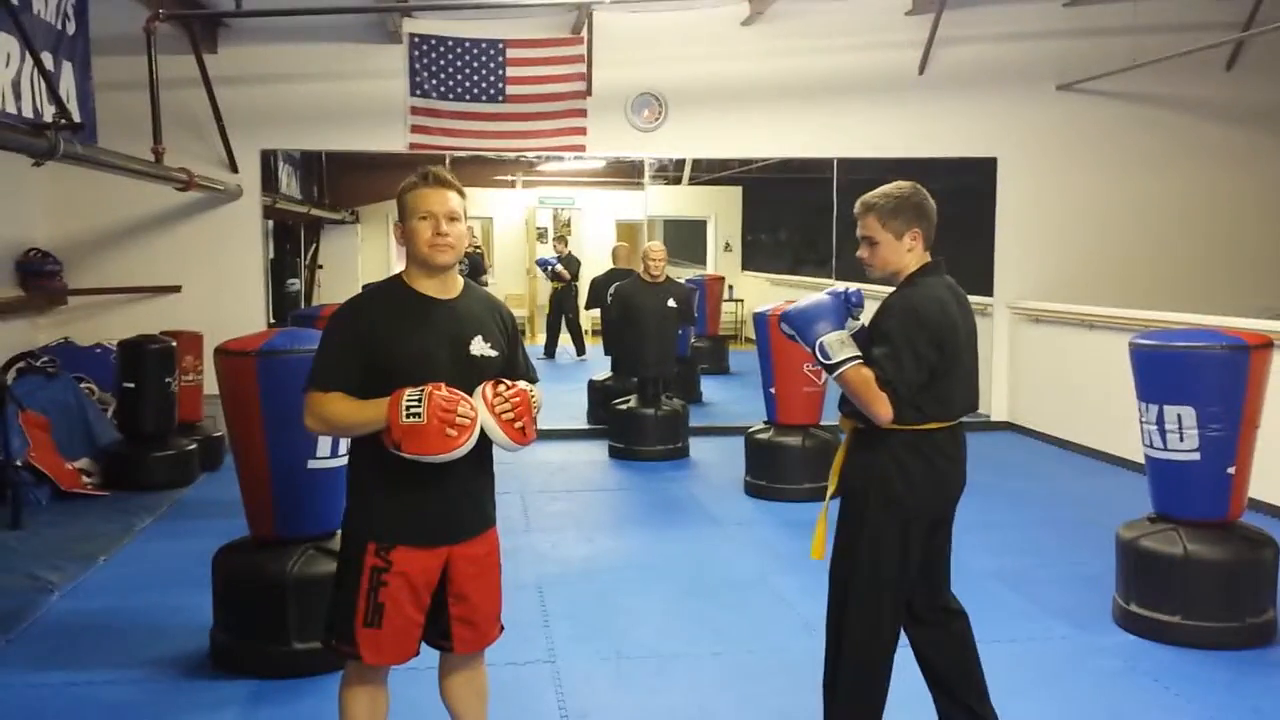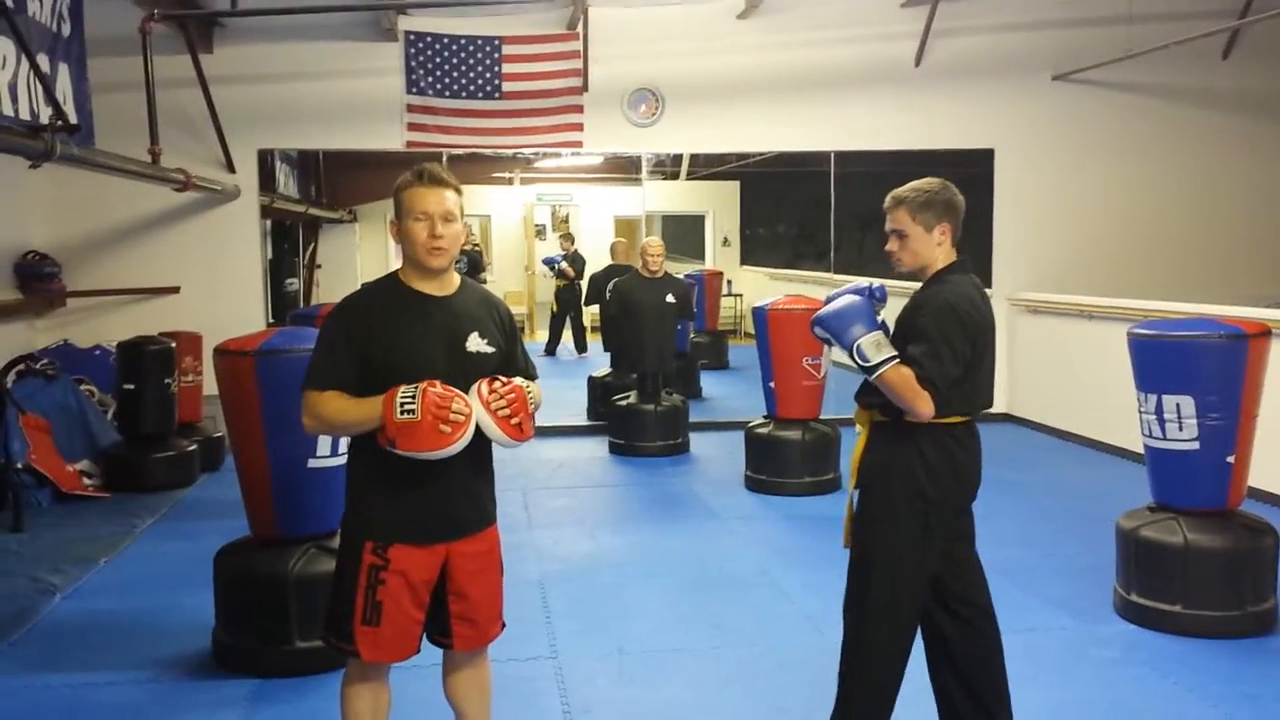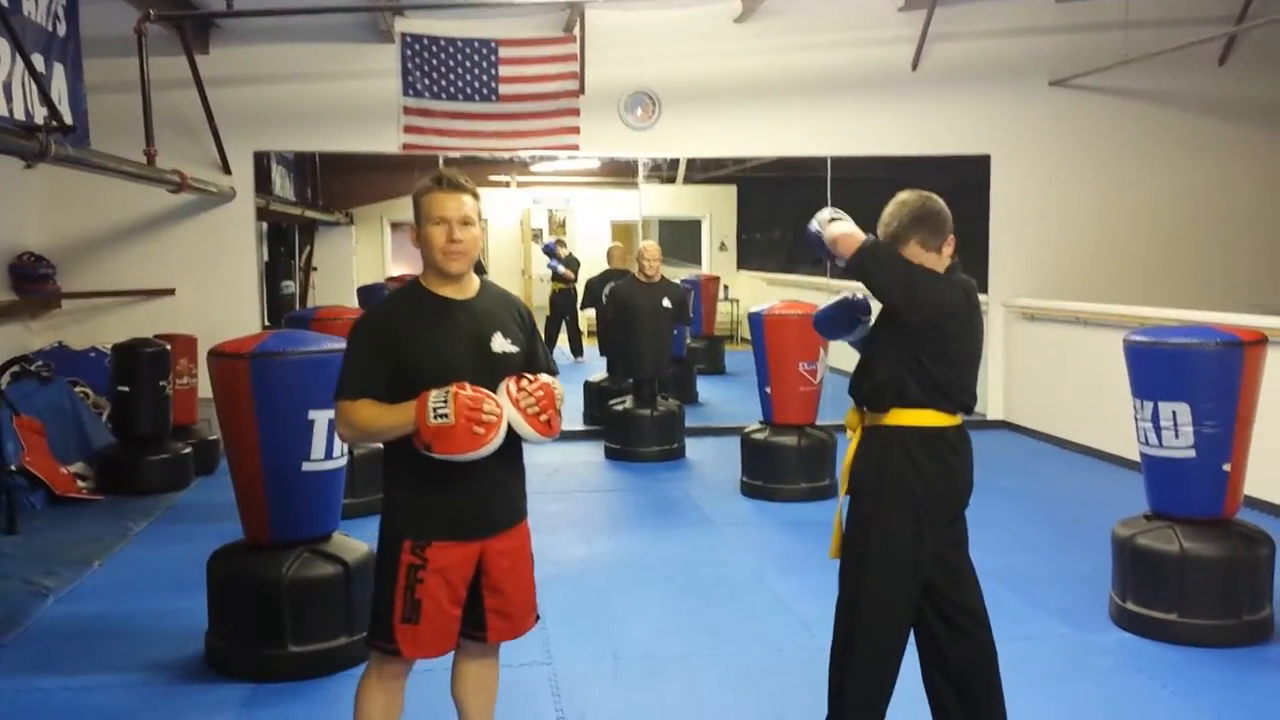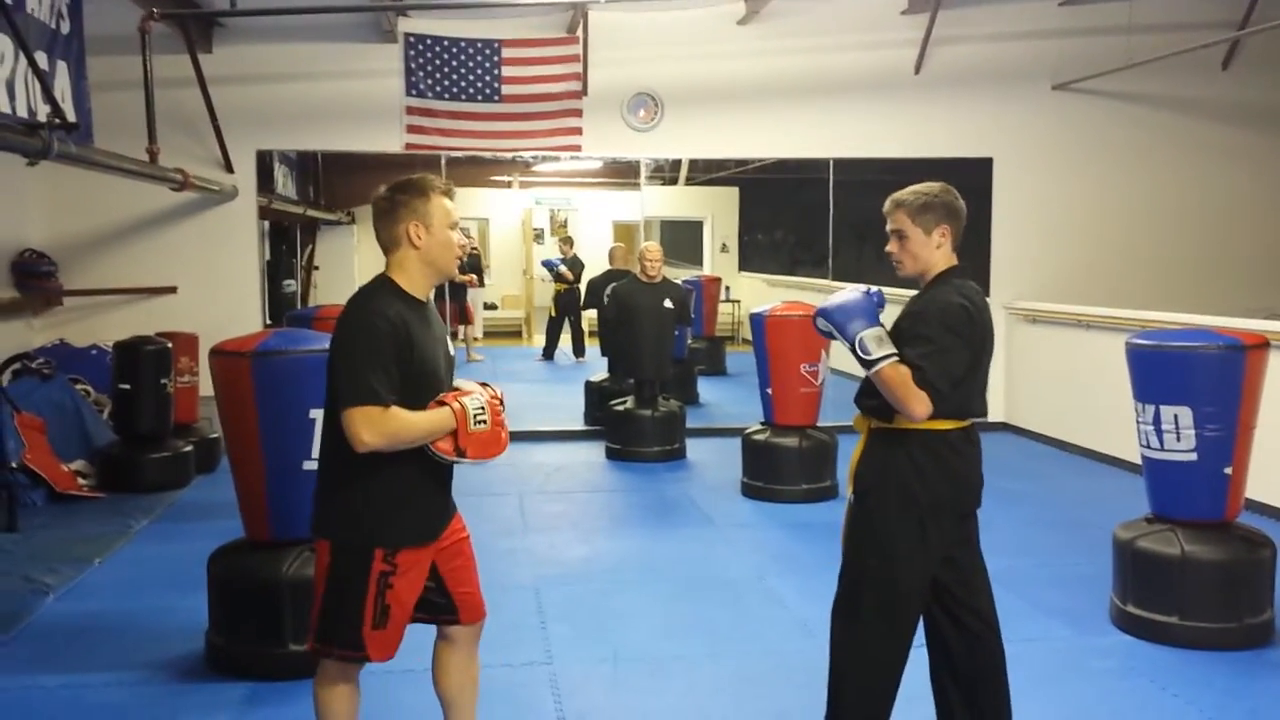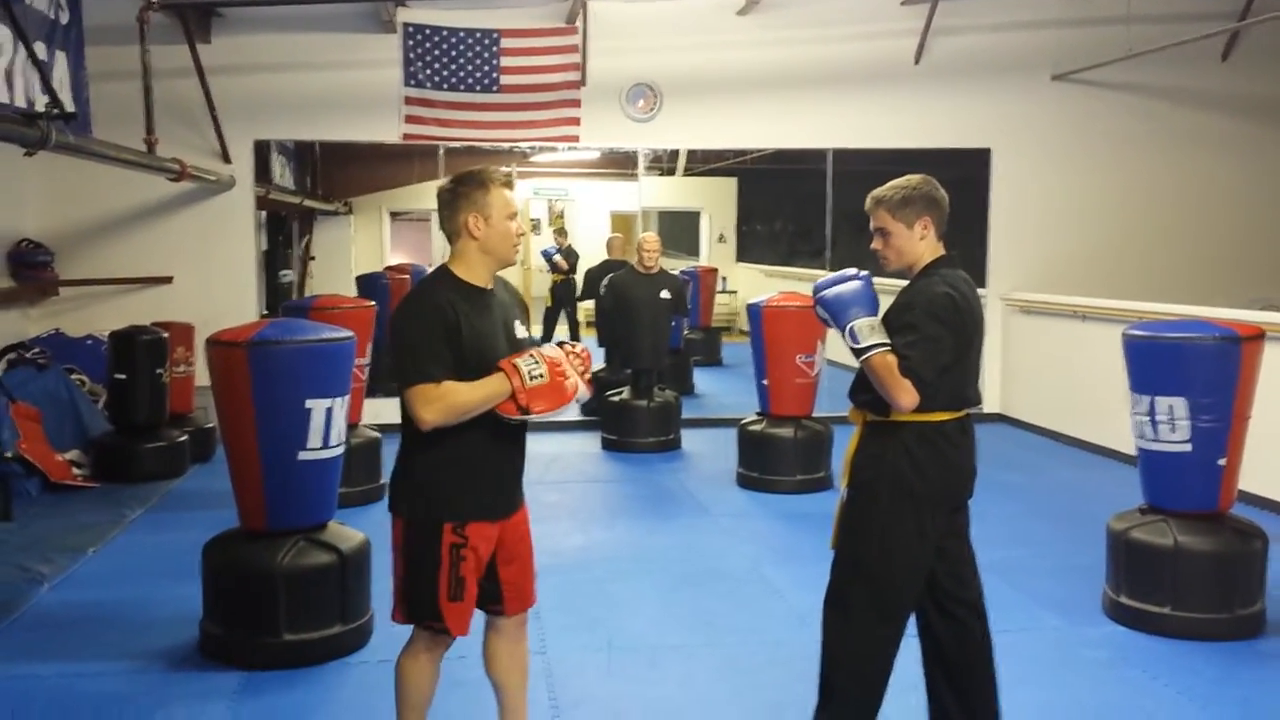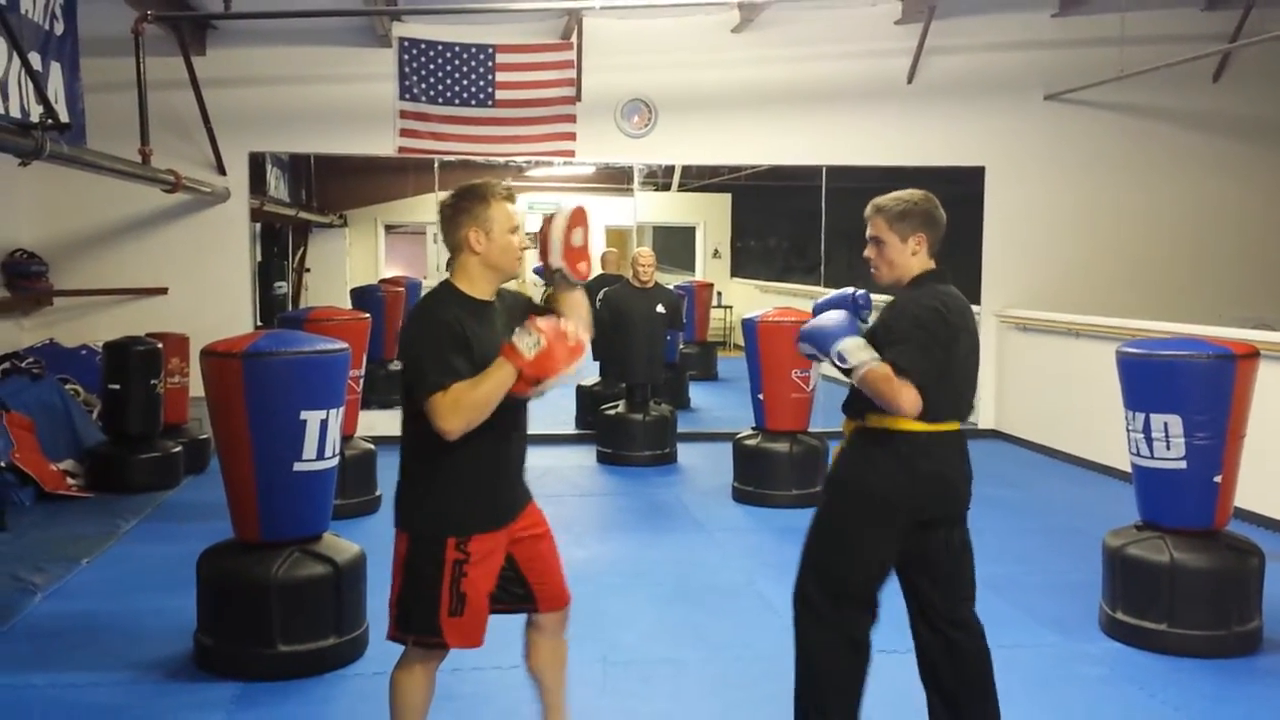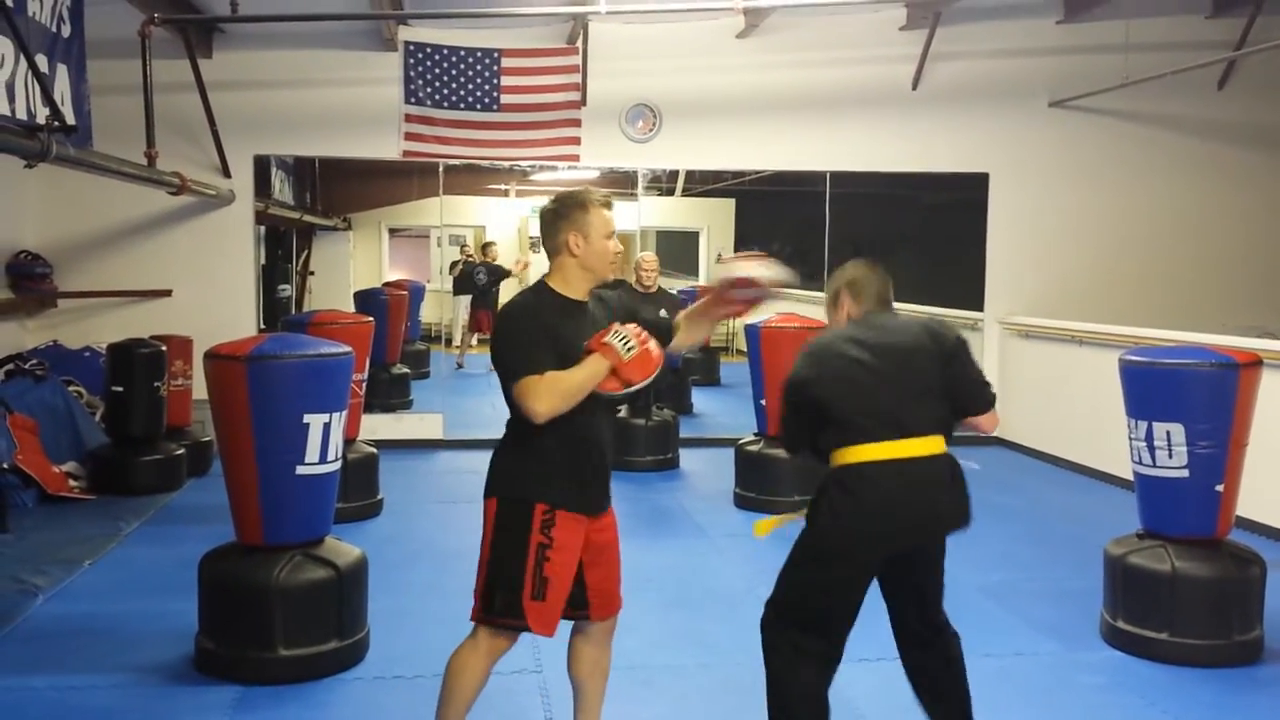
dt=0.7s
person 1, frame 1
left shoulder: (492, 312)
right shoulder: (363, 314)
left elbow: (525, 392)
right elbow: (318, 412)
left wrist: (523, 404)
right wrist: (394, 408)
left hip: (472, 519)
right hip: (389, 525)
left knee: (467, 647)
right knee: (370, 659)
person 1, frame 2
left shoulder: (490, 309)
right shoulder: (360, 312)
left elbow: (526, 390)
right elbow: (315, 412)
left wrist: (522, 401)
right wrist: (388, 407)
left hip: (472, 518)
right hip: (388, 524)
left knee: (471, 643)
right knee: (371, 656)
person 1, frame 3
left shoulder: (510, 310)
right shoulder: (386, 320)
left elbow: (546, 385)
right elbow: (350, 420)
left wrist: (544, 398)
right wrist: (421, 411)
left hip: (502, 515)
right hip: (422, 524)
left knee: (483, 642)
right knee: (394, 657)
person 1, frame 4
left shoulder: (422, 308)
right shoulder: (372, 317)
right elbow: (369, 430)
left wrist: (472, 402)
right wrist: (458, 415)
left hip: (434, 515)
right hip: (369, 526)
left knee: (464, 625)
right knee: (346, 656)
person 1, frame 5
left shoulder: (507, 297)
right shoulder: (428, 305)
right elbow: (430, 408)
left wrist: (560, 373)
right wrist: (515, 378)
left hip: (503, 497)
right hip: (441, 505)
left knee: (510, 616)
right knee: (433, 632)
person 1, frame 6
left shoulder: (511, 304)
right shoulder: (434, 320)
left elbow: (573, 336)
right elbow: (452, 417)
left wrist: (565, 272)
right wrist: (516, 357)
left hip: (510, 502)
right hip: (446, 517)
left knee: (550, 611)
right knee: (428, 646)
person 1, frame 7
left shoulder: (601, 308)
right shoulder: (525, 315)
left elbow: (678, 336)
right elbow: (543, 403)
left wrist: (717, 302)
right wrist: (605, 354)
left hip: (587, 495)
right hip: (536, 497)
left knee: (599, 619)
right knee: (497, 629)
person 2, frame 1
left shoulder: (912, 307)
right shoulder: (943, 294)
left elbow: (881, 405)
left wrist: (829, 339)
right wrist: (849, 328)
left hip: (895, 473)
right hip: (929, 465)
left knee: (862, 612)
right knee: (929, 601)
person 2, frame 2
left shoulder: (944, 303)
right shoulder: (957, 292)
left elbow: (920, 401)
left wrist: (864, 341)
right wrist: (871, 326)
left hip: (915, 465)
right hip: (938, 462)
left knee: (879, 606)
right knee: (953, 597)
person 2, frame 3
left shoulder: (938, 295)
right shoulder: (944, 296)
left elbow: (845, 241)
right elbow: (903, 357)
left wrist: (830, 222)
right wrist: (858, 329)
left hip: (906, 463)
right hip: (928, 458)
left knee: (871, 607)
right knee: (947, 598)
person 2, frame 4
left shoulder: (945, 308)
right shoulder: (957, 297)
left elbow: (916, 402)
left wrist: (865, 336)
right wrist: (864, 326)
left hip: (914, 470)
right hip: (942, 466)
left knee: (872, 612)
right knee: (958, 604)
person 2, frame 5
left shoulder: (934, 296)
right shoulder: (951, 287)
left elbow: (903, 392)
left wrist: (860, 324)
right wrist: (859, 313)
left hip: (907, 463)
right hip: (936, 458)
left knee: (861, 603)
right knee: (949, 597)
person 2, frame 6
left shoulder: (916, 309)
right shoulder: (948, 303)
left elbow: (905, 397)
left wrist: (846, 347)
right wrist: (857, 330)
left hip: (887, 468)
right hip: (939, 467)
left knee: (829, 604)
right knee: (947, 609)
person 2, frame 7
left shoulder: (817, 355)
right shoulder: (936, 335)
left elbow: (798, 440)
right elbow: (985, 420)
left hip: (860, 494)
right hip: (931, 487)
left knee: (794, 630)
right knee: (924, 617)
